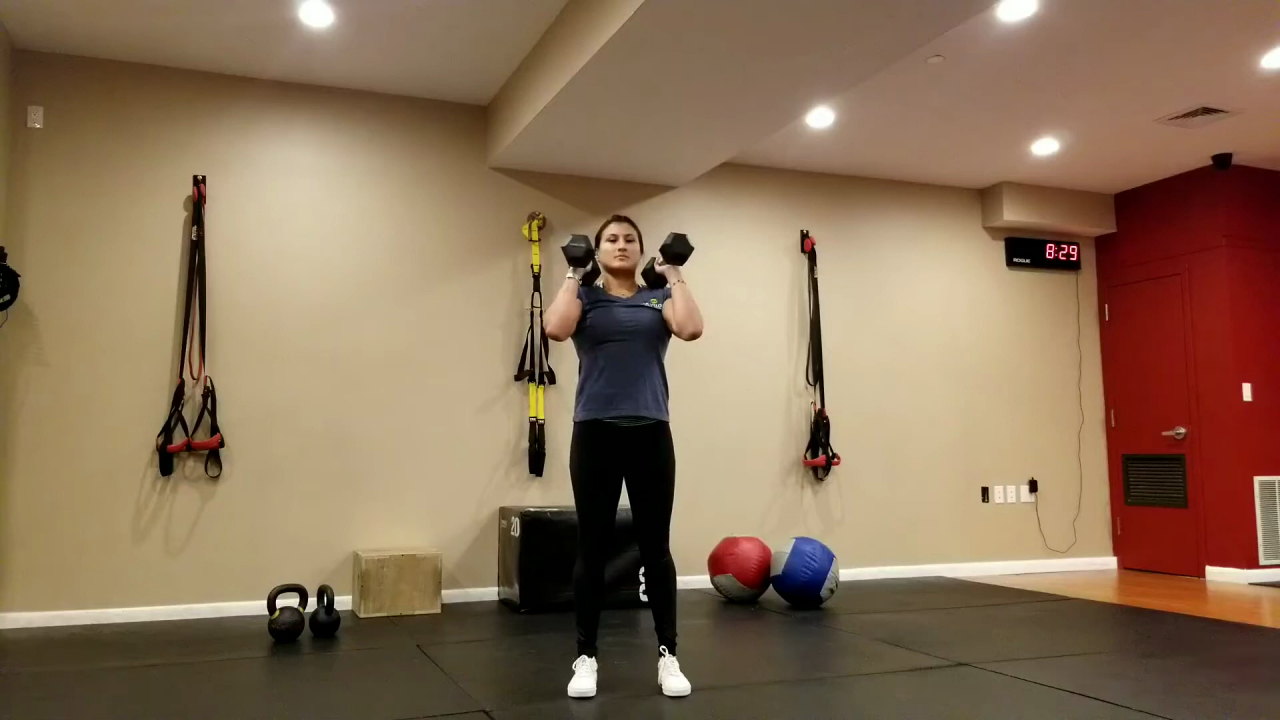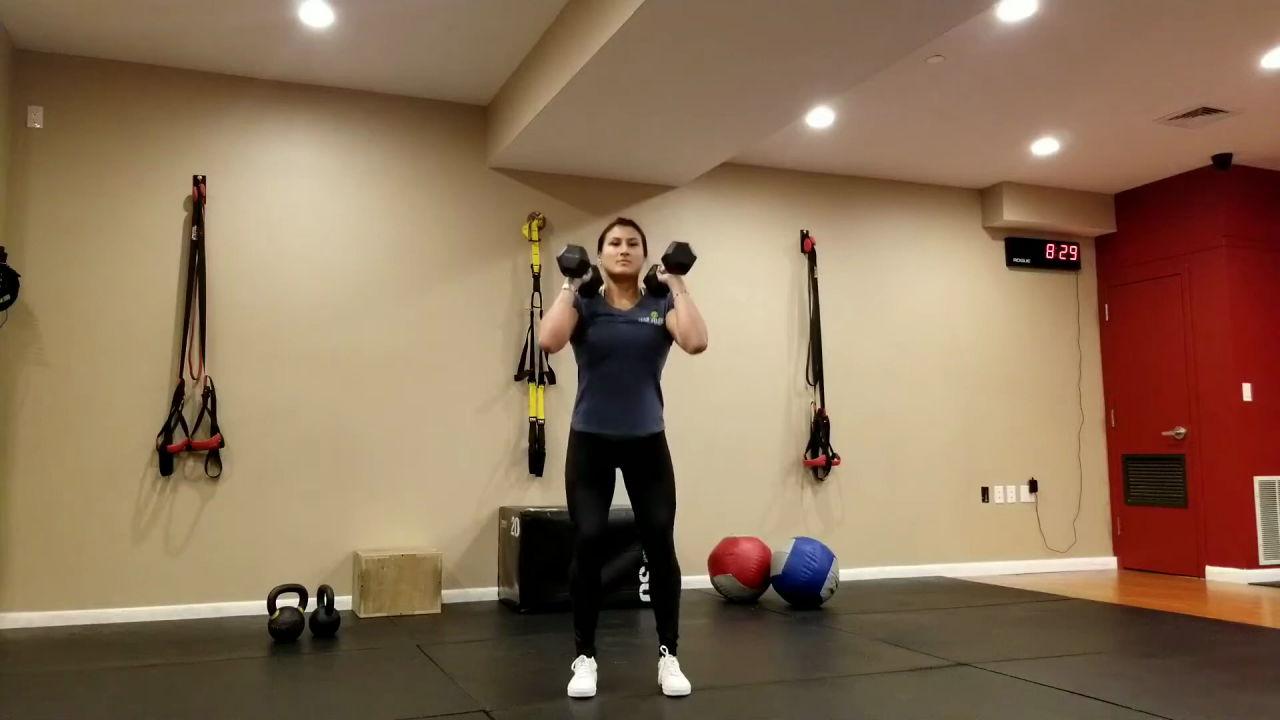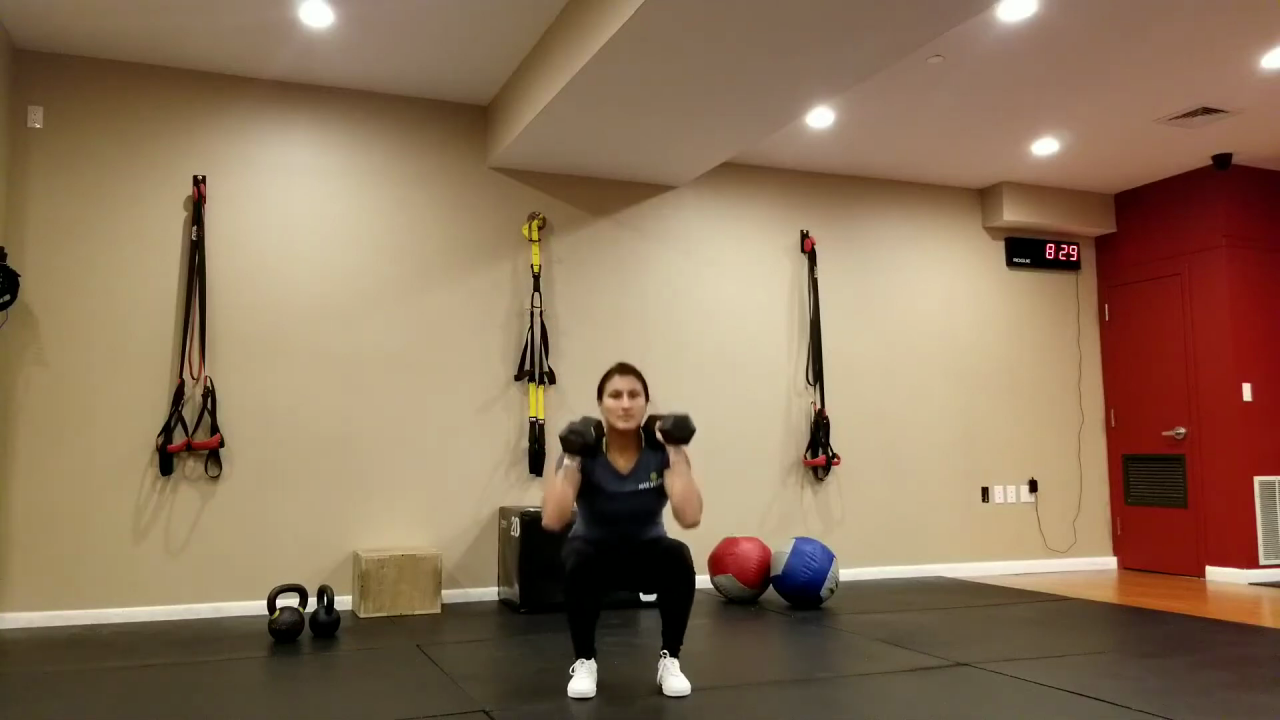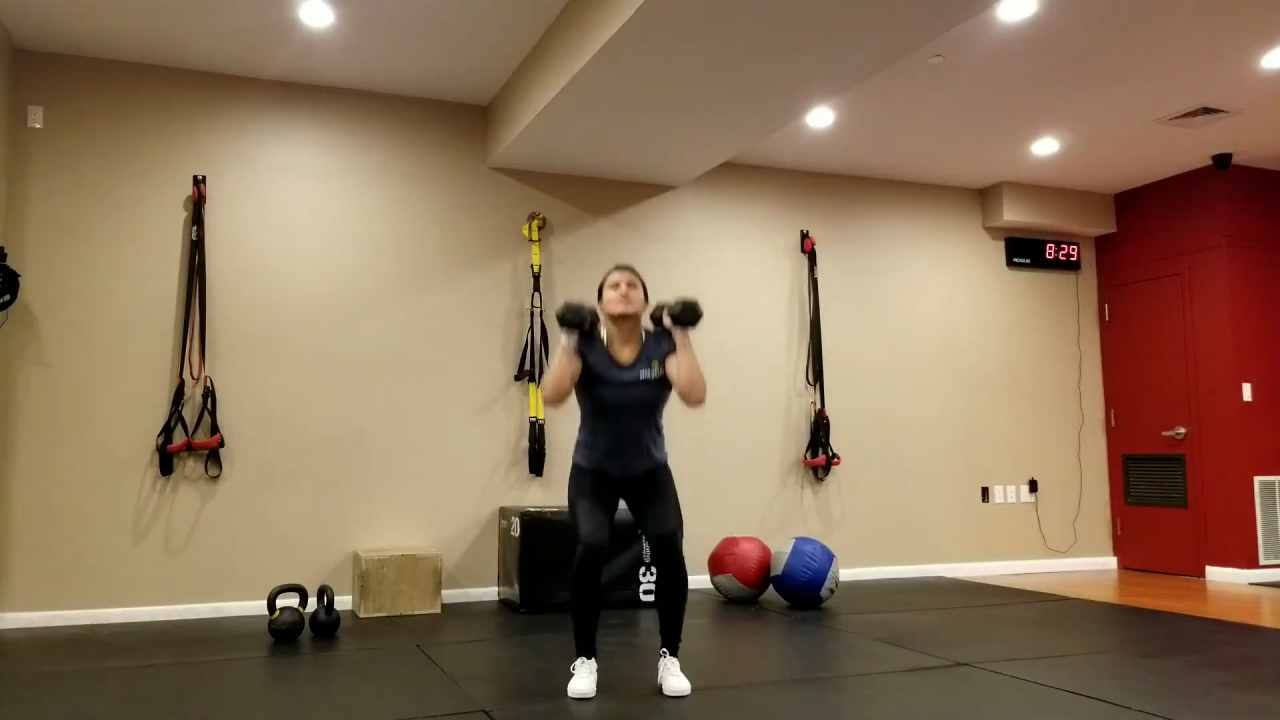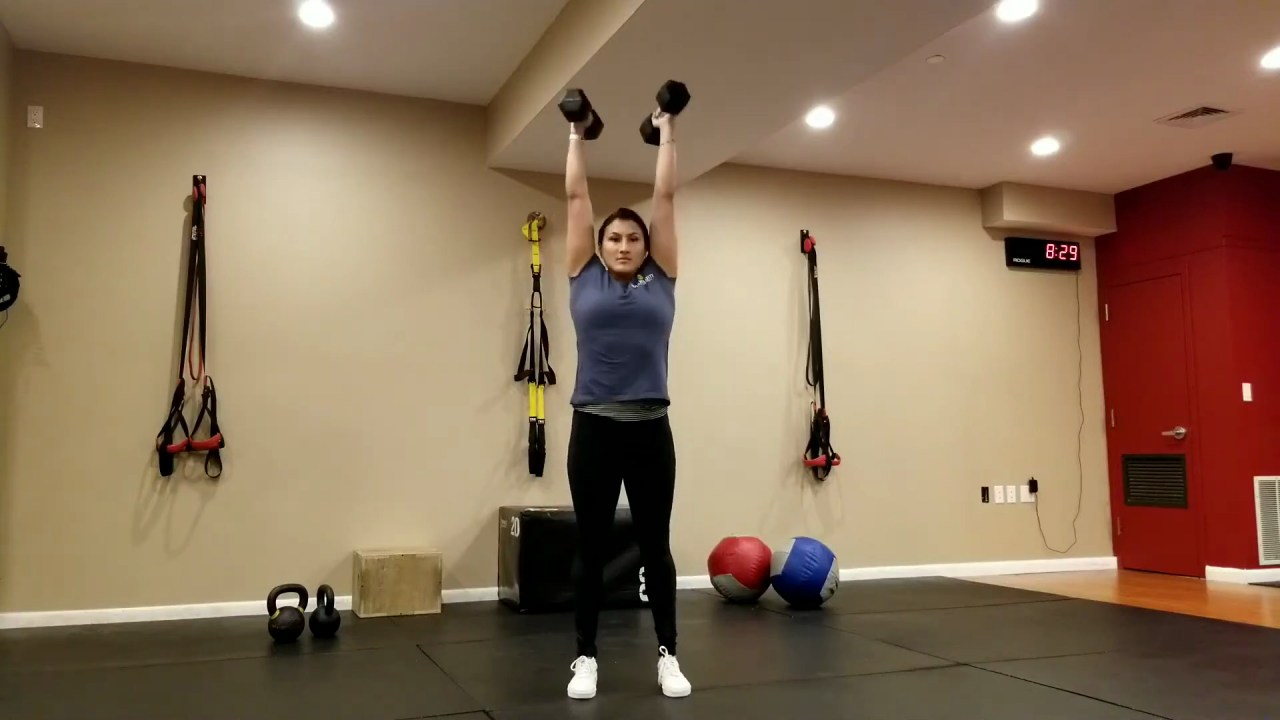
dt=0.5s
person 1, frame 1
left shoulder: (660, 297)
right shoulder: (585, 297)
left elbow: (691, 329)
right elbow: (555, 329)
left wrist: (675, 276)
right wrist: (574, 275)
left hip: (650, 433)
right hip: (595, 433)
left knee: (655, 546)
right knee: (593, 546)
left ankle: (667, 656)
right ankle: (586, 657)
person 1, frame 2
left shoulder: (661, 305)
right shoulder: (584, 305)
left elbow: (696, 342)
right elbow: (549, 341)
left wrist: (678, 285)
right wrist: (570, 286)
left hip: (646, 441)
right hip: (591, 440)
left knee: (659, 542)
right knee: (588, 542)
left ankle: (668, 655)
right ankle: (584, 658)
person 1, frame 3
left shoulder: (662, 452)
right shoulder: (584, 454)
left elbow: (690, 517)
right elbow: (552, 521)
left wrist: (677, 453)
right wrist: (572, 459)
left hip: (646, 553)
right hip: (595, 551)
left knee: (678, 560)
right knee: (579, 564)
left ankle: (669, 660)
right ankle: (584, 662)
person 1, frame 4
left shoulder: (662, 346)
right shoulder: (586, 347)
left elbow: (695, 395)
right elbow: (552, 395)
left wrist: (680, 336)
right wrist: (569, 339)
left hip: (649, 472)
right hip: (593, 473)
left knee: (668, 549)
right knee: (590, 550)
left ankle: (670, 658)
right ankle: (585, 660)
person 1, frame 5
left shoulder: (660, 280)
right shoulder: (585, 278)
left elbow: (665, 196)
right elbow: (576, 196)
left wrist: (666, 133)
right wrist: (577, 135)
left hip: (650, 430)
right hip: (594, 429)
left knee: (655, 547)
right knee: (591, 548)
left ankle: (668, 656)
right ankle: (585, 658)
